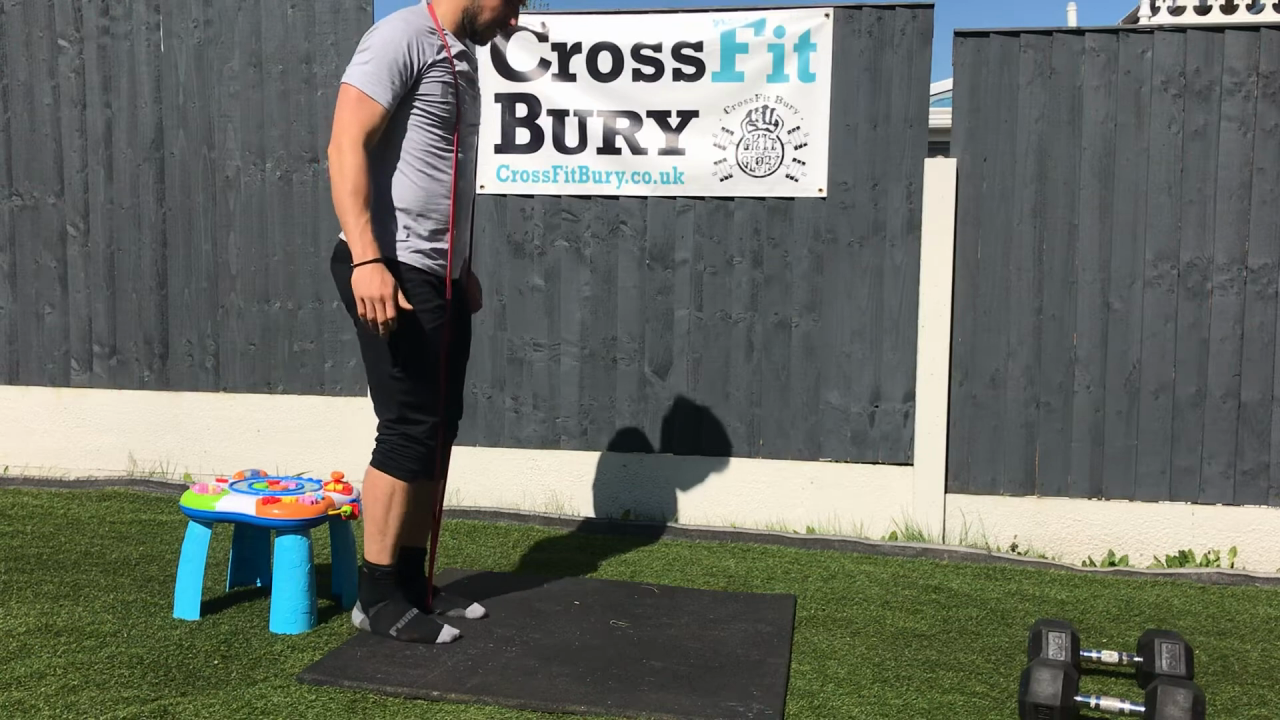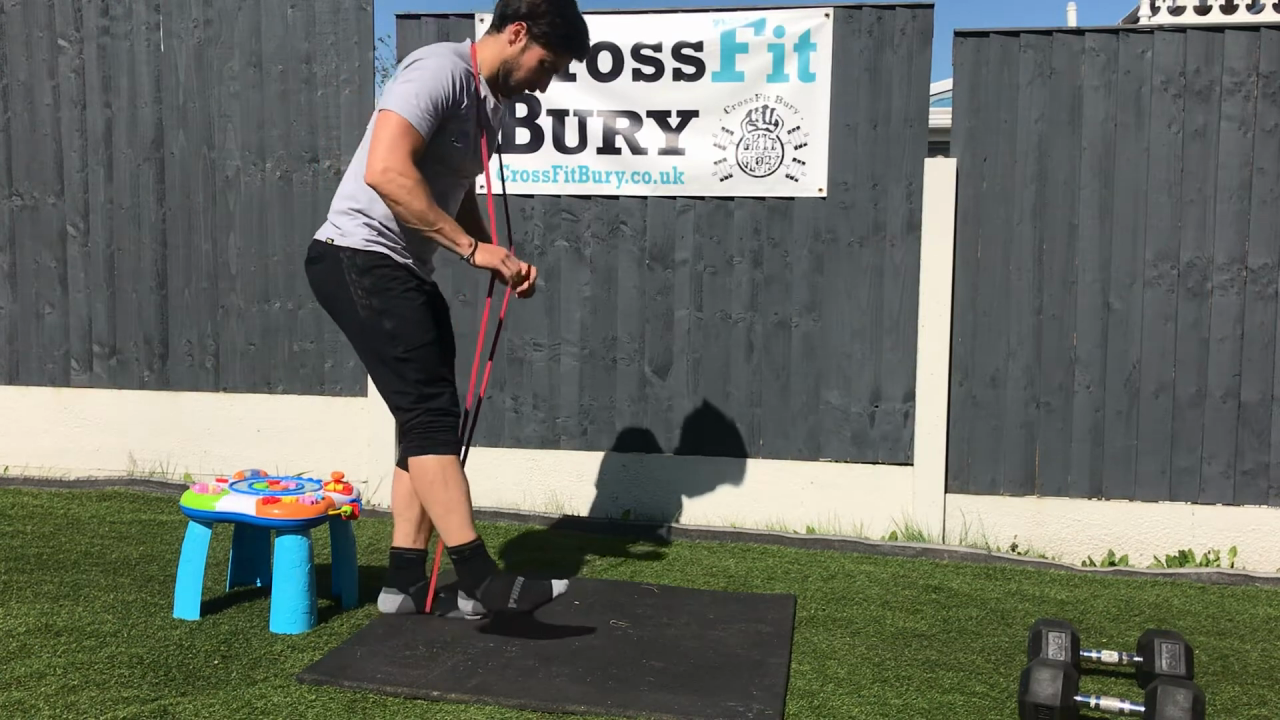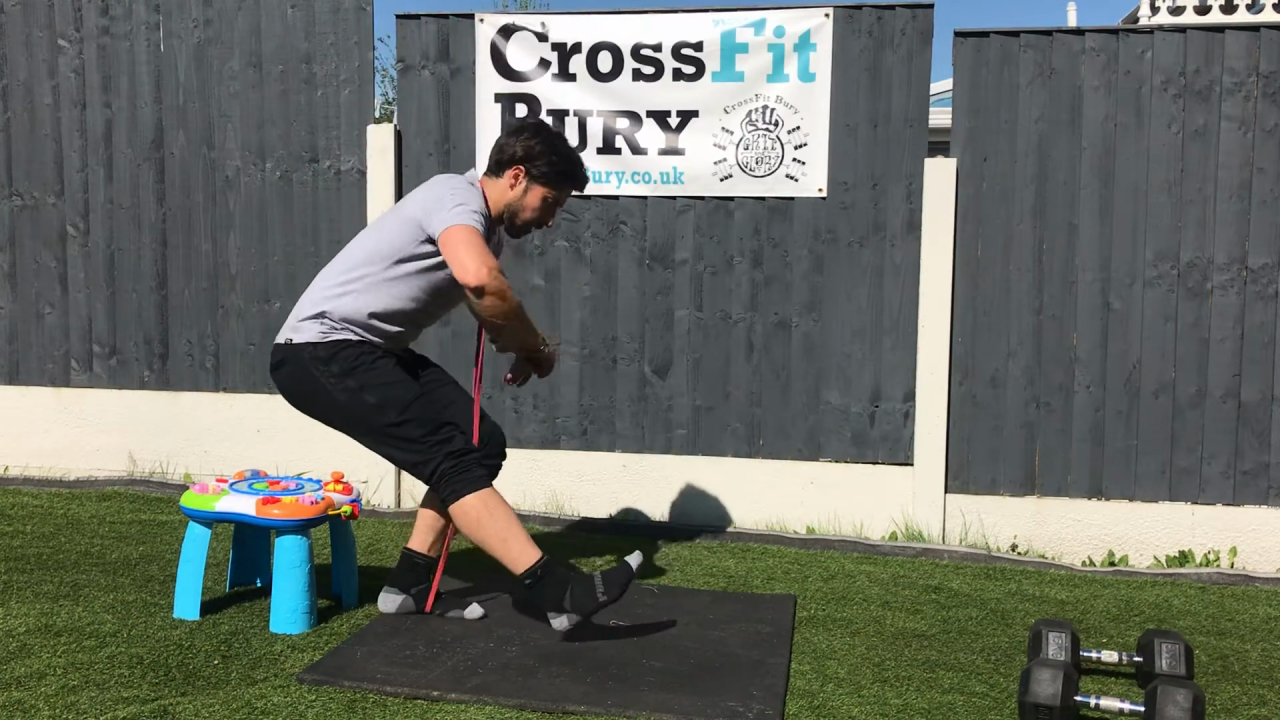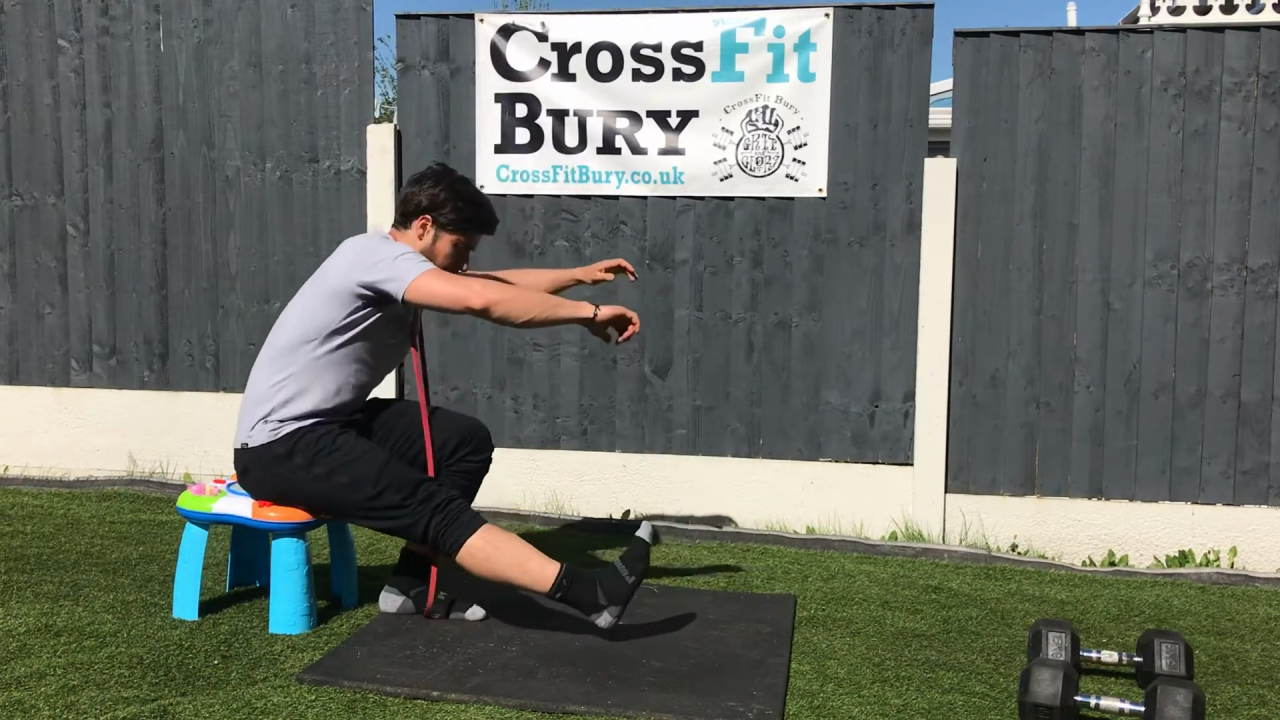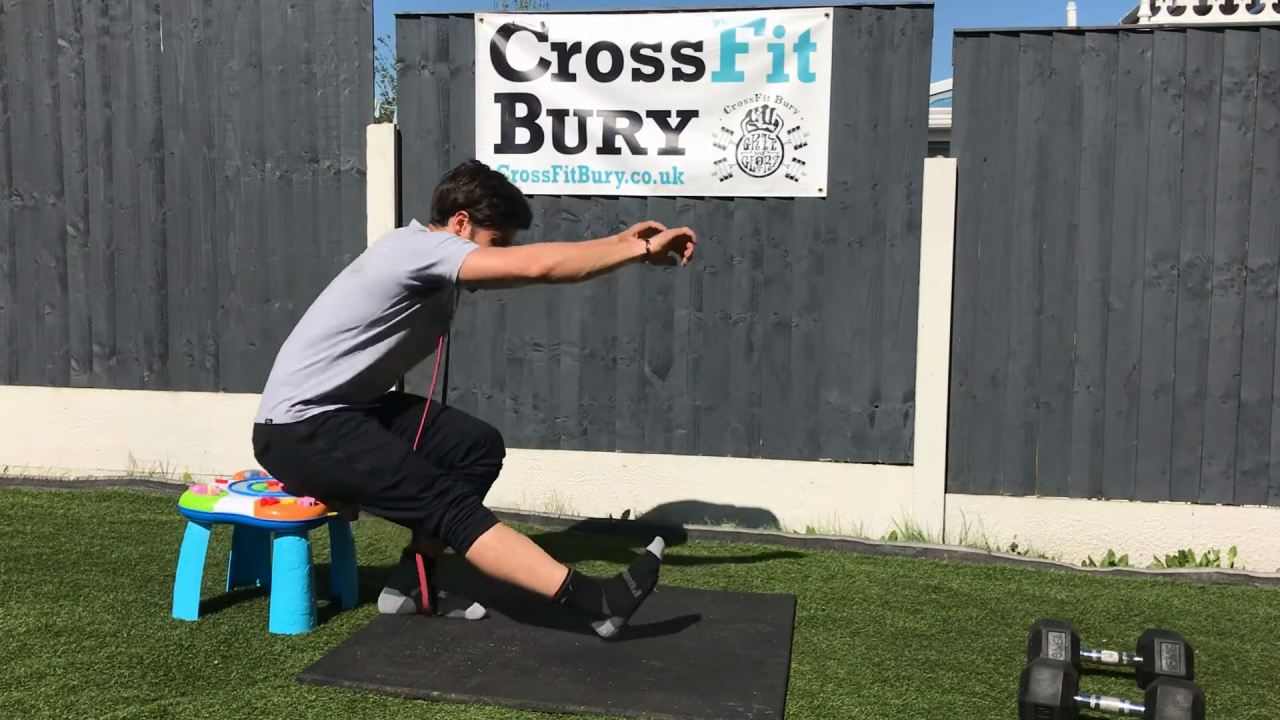
dt=1s
person 1, frame 1
left shoulder: (462, 58)
right elbow: (346, 149)
left wrist: (463, 268)
right wrist: (368, 262)
left hip: (436, 278)
right hip: (390, 278)
left knee: (439, 429)
right knee: (408, 428)
left ankle: (411, 581)
right ankle: (378, 595)
person 1, frame 2
left shoulder: (488, 103)
right shoulder: (441, 68)
right elbow: (384, 171)
left wrist: (501, 259)
right wrist: (474, 249)
left hip: (403, 270)
right hip: (358, 259)
left knee: (432, 419)
right knee: (430, 413)
left ankle: (406, 579)
right ankle: (479, 579)
person 1, frame 3
left shoulder: (482, 223)
right shoulder: (456, 196)
left elbow: (487, 305)
right elbow: (480, 281)
left wrist: (523, 347)
right wrist: (532, 346)
left hip: (369, 350)
right hip: (318, 354)
left knee: (481, 443)
right knee: (451, 456)
left ankle: (410, 584)
right ankle: (558, 590)
person 1, frame 4
left shoulder: (393, 263)
right shoulder: (376, 255)
left elbow: (495, 284)
right elbow: (482, 301)
left wrist: (578, 274)
right wrist: (590, 312)
left hip: (332, 422)
right hip: (278, 448)
left knee: (467, 442)
right knee: (431, 505)
left ankle: (409, 586)
right ankle: (583, 591)
person 1, frame 5
left shoulder: (433, 258)
right shoulder: (419, 248)
left elbow: (524, 260)
right elbow: (535, 266)
left wrist: (620, 241)
right wrist: (643, 249)
left hip: (344, 408)
right hip: (297, 428)
left knee: (477, 446)
right knee: (445, 500)
left ankle: (409, 585)
right ankle: (591, 600)
